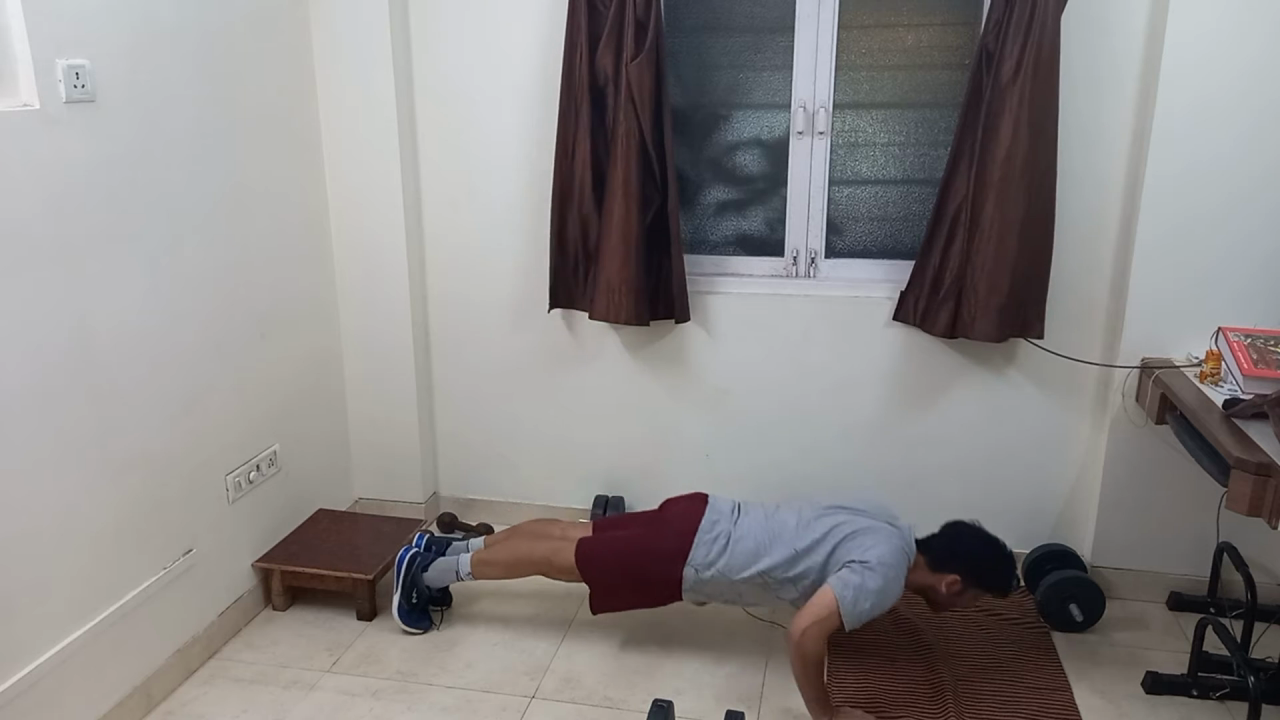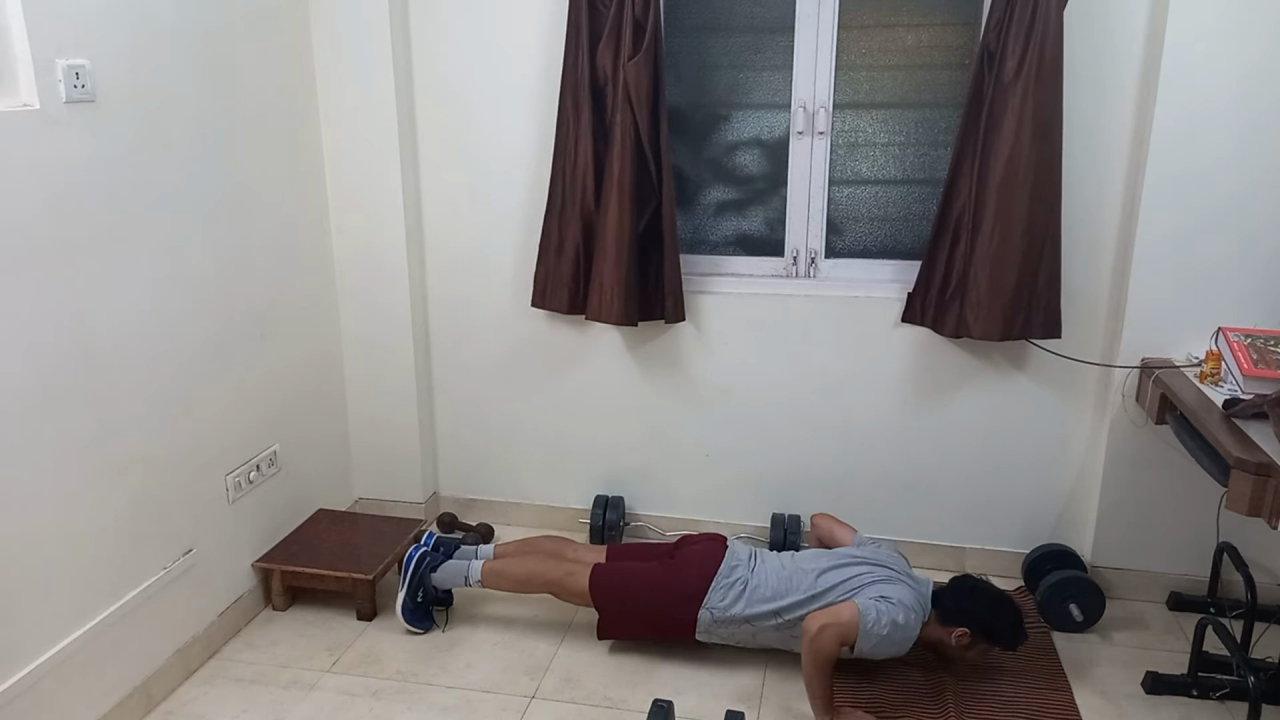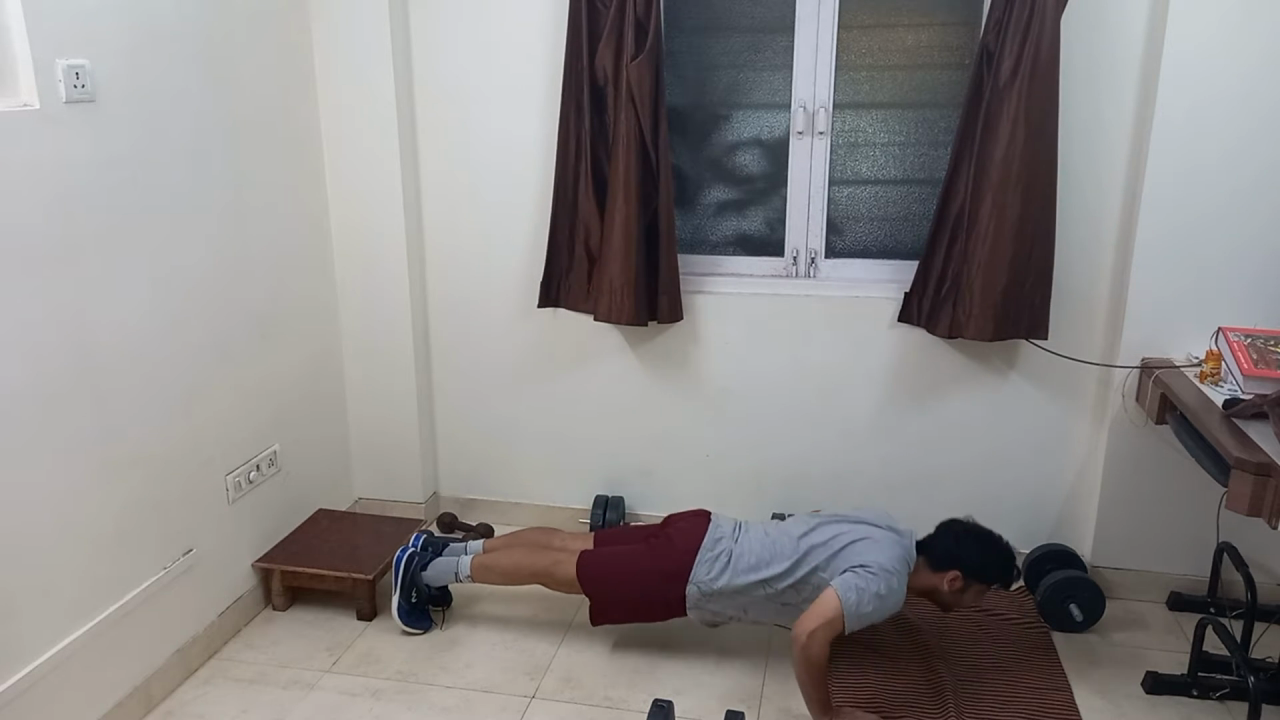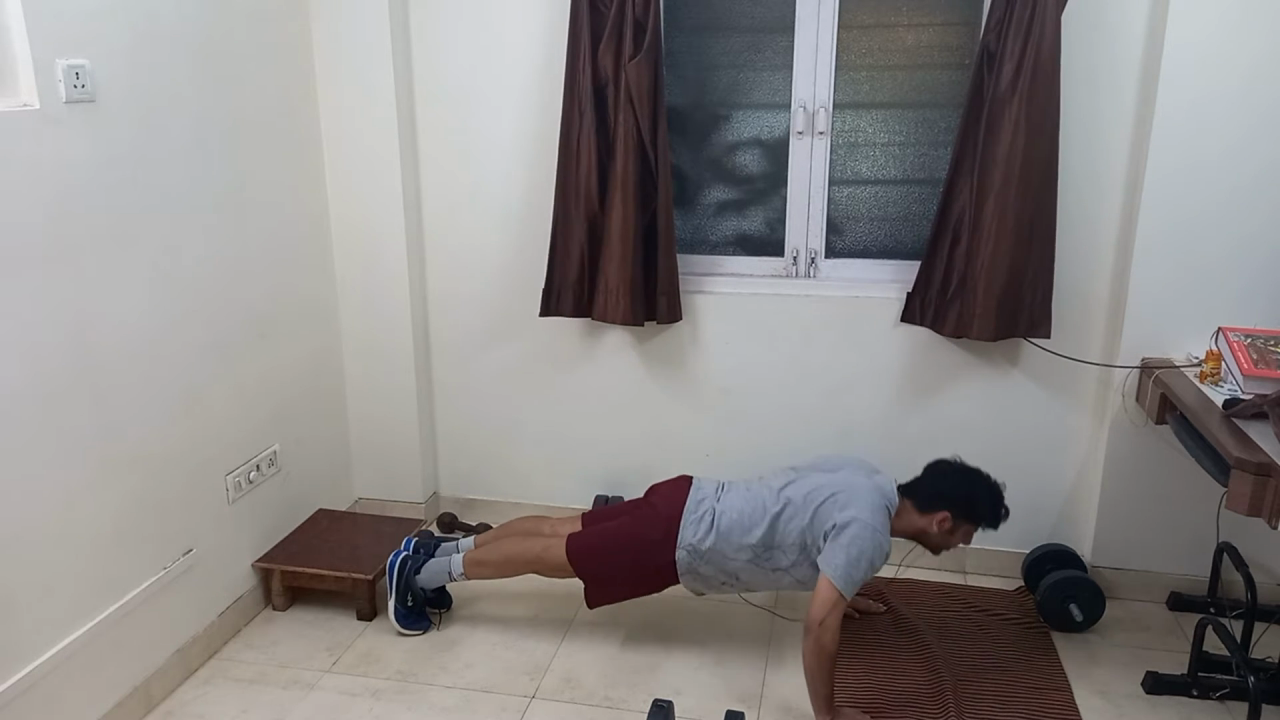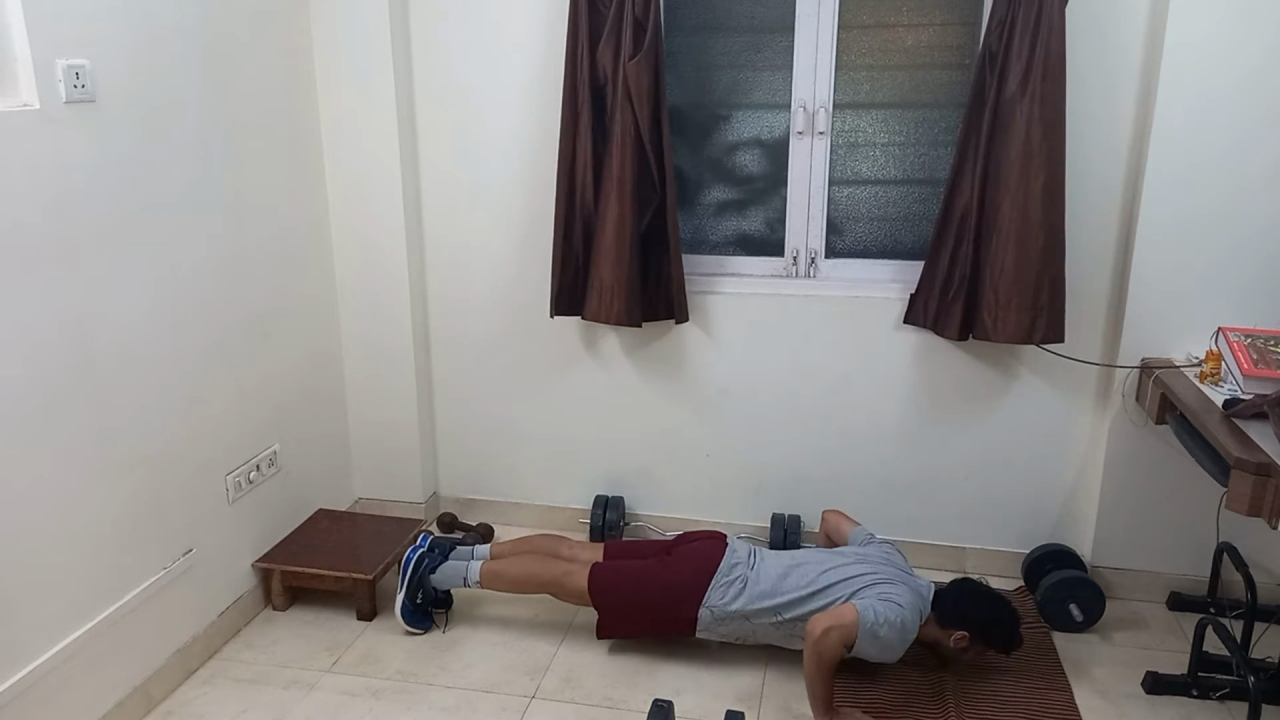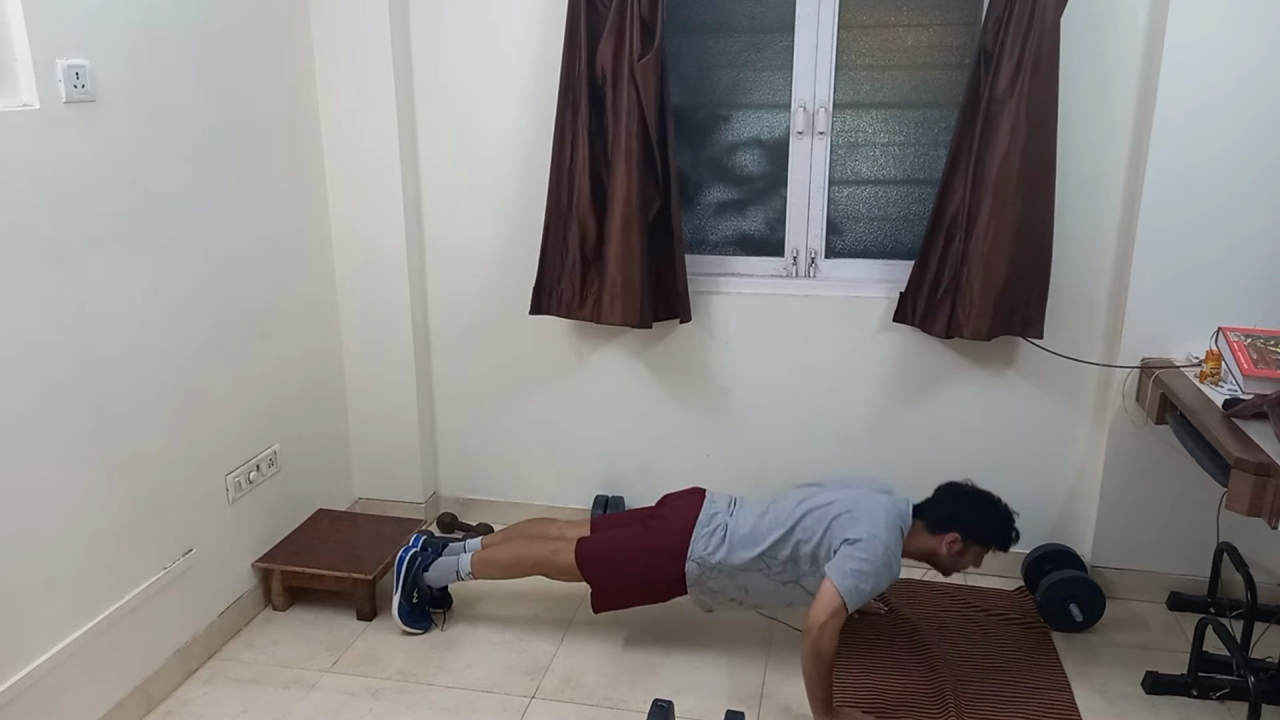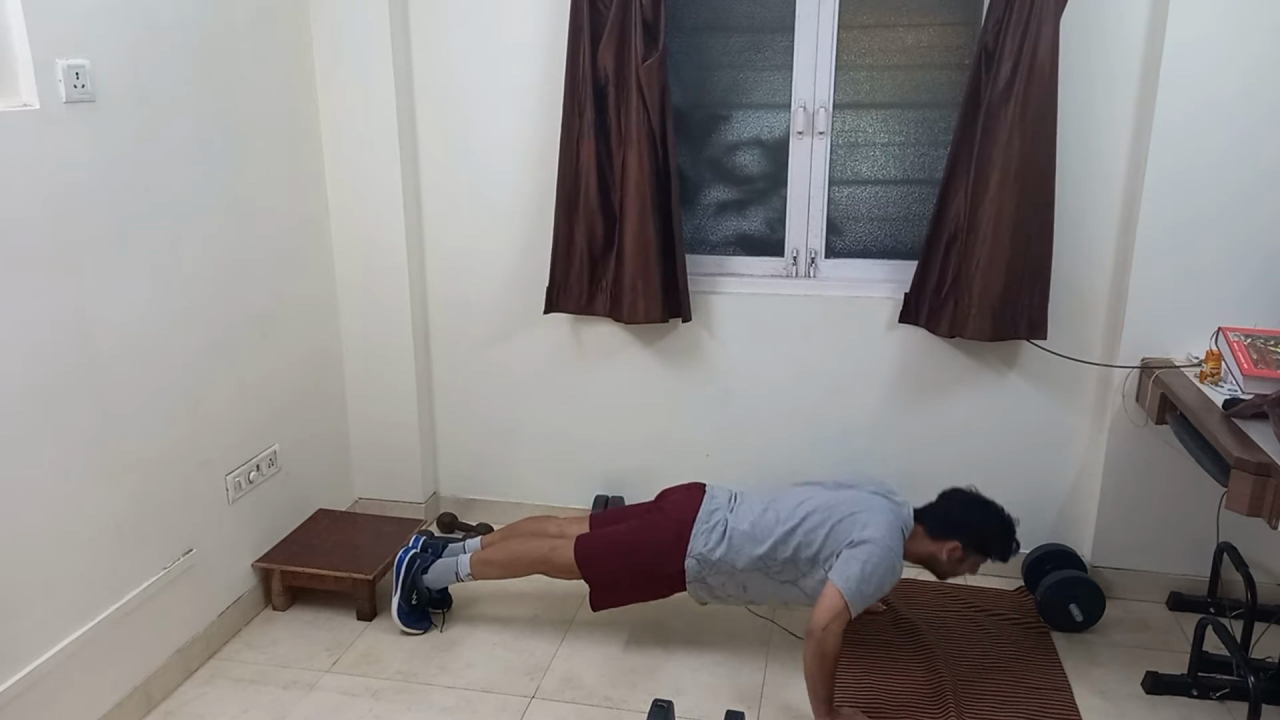
dt=0.7s
person 1, frame 1
left shoulder: (887, 527)
right shoulder: (885, 573)
right elbow: (804, 632)
left wrist: (847, 602)
left hip: (701, 519)
right hip: (691, 557)
left knee: (568, 535)
right knee: (558, 559)
left ankle: (446, 550)
right ankle: (432, 570)
person 1, frame 2
left shoulder: (893, 564)
right shoulder: (898, 620)
left elbow: (821, 521)
right elbow: (820, 631)
left hip: (717, 560)
right hip: (706, 600)
left knee: (582, 558)
right knee: (569, 582)
left ankle: (454, 554)
right ankle: (437, 570)
person 1, frame 3
left shoulder: (891, 532)
right shoulder: (885, 582)
right elbow: (807, 633)
left hip: (705, 536)
right hip: (693, 577)
left knee: (569, 544)
right knee: (559, 569)
left ankle: (446, 550)
right ankle: (433, 569)
person 1, frame 4
left shoulder: (871, 482)
right shoulder: (872, 532)
right elbow: (820, 622)
left wrist: (844, 589)
left hip: (688, 503)
right hip: (681, 541)
left knee: (559, 531)
right knee: (551, 555)
left ankle: (437, 548)
right ankle: (424, 569)
person 1, frame 5
left shoulder: (893, 565)
right shoulder: (897, 623)
left elbow: (831, 517)
right elbow: (823, 633)
left hip: (718, 557)
right hip: (706, 597)
left knee: (579, 555)
right knee: (570, 583)
left ankle: (452, 555)
right ankle: (438, 570)
person 1, frame 6
left shoulder: (882, 500)
right shoulder: (881, 548)
right elbow: (819, 628)
left wrist: (848, 596)
left hip: (700, 517)
right hip: (690, 554)
left knee: (568, 534)
right knee: (559, 561)
left ankle: (444, 552)
right ankle: (431, 568)
person 1, frame 7
left shoulder: (885, 502)
right shoulder: (884, 550)
right elbow: (822, 629)
left wrist: (847, 595)
left hip: (700, 511)
right hip: (690, 550)
left knee: (565, 531)
right knee: (557, 557)
left ankle: (443, 551)
right ankle: (432, 571)
